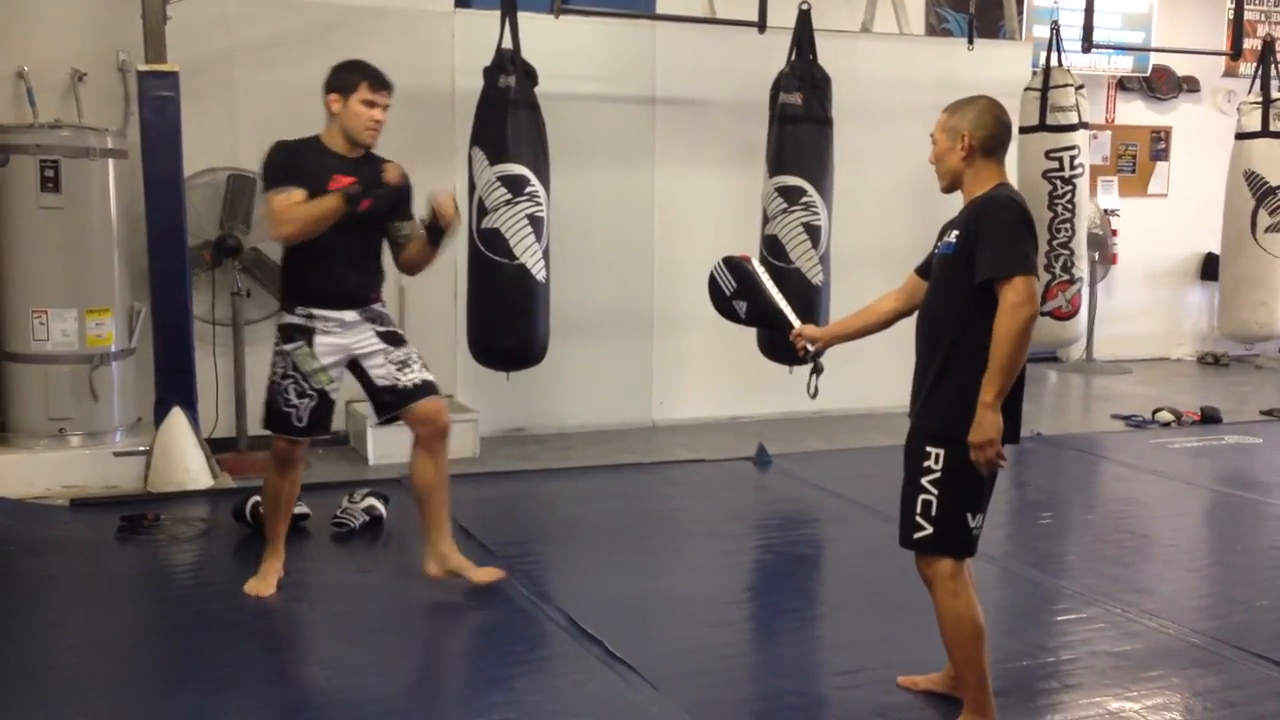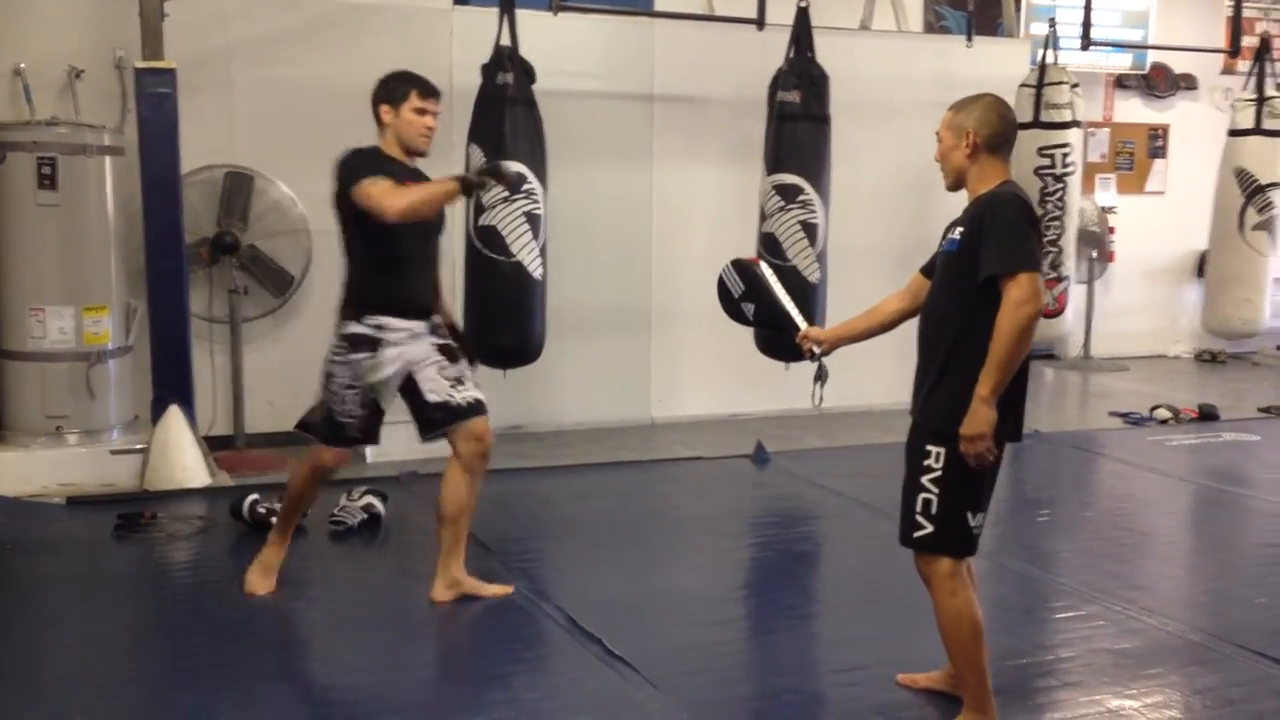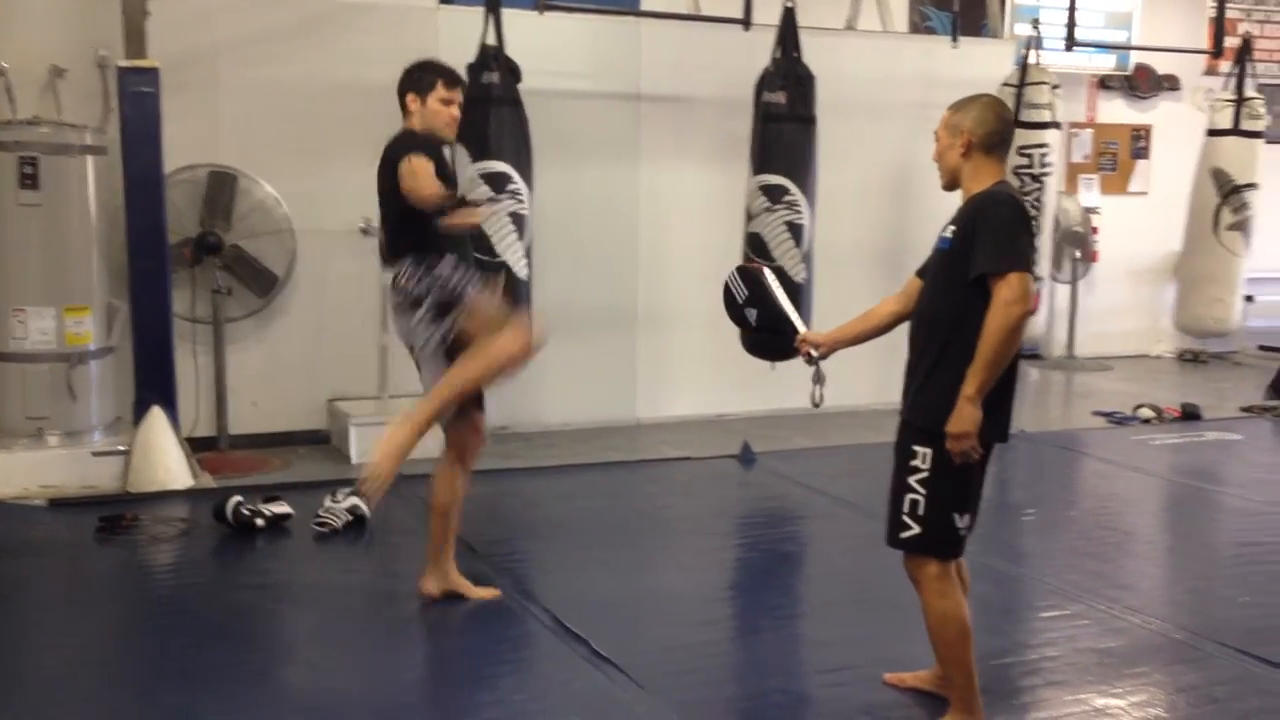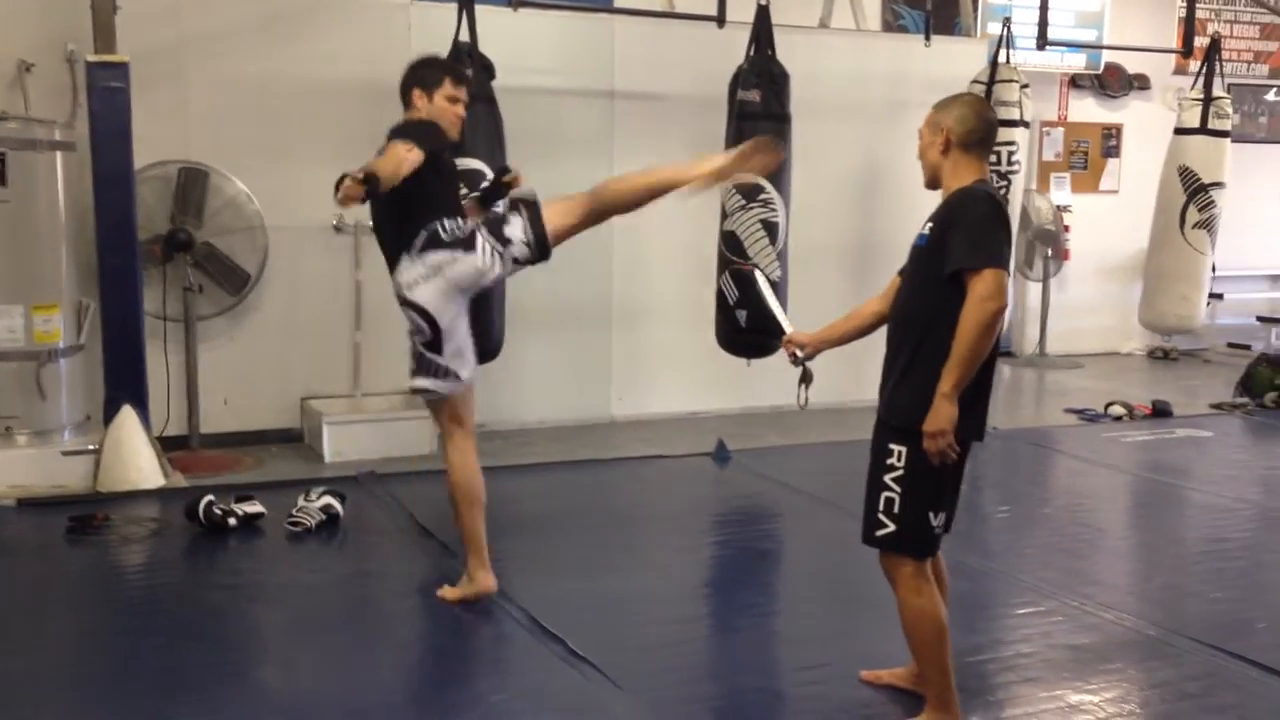
dt=0.2s
person 1, frame 1
left shoulder: (999, 211)
right shoulder: (965, 219)
left elbow: (1020, 305)
right elbow: (904, 298)
left wrist: (990, 406)
right wrist: (826, 334)
left hip: (966, 422)
right hip: (942, 416)
left knee: (939, 559)
right knee: (946, 552)
person 1, frame 2
left shoulder: (1004, 208)
right shoulder: (971, 217)
left elbow: (1024, 302)
right elbow: (910, 298)
left wrist: (985, 401)
right wrist: (831, 336)
left hip: (965, 418)
right hip: (942, 413)
left knee: (939, 558)
right knee: (949, 552)
person 1, frame 3
left shoulder: (997, 208)
right shoulder: (969, 215)
left elbow: (1014, 302)
right elbow: (906, 300)
left wrist: (971, 399)
right wrist: (830, 340)
left hip: (954, 418)
right hip: (934, 413)
left knee: (928, 559)
right knee: (941, 552)
person 1, frame 4
left shoulder: (975, 205)
right shoulder: (952, 211)
left elbow: (989, 298)
right elbow: (891, 300)
left wrist: (948, 397)
right wrist: (817, 340)
left hip: (930, 416)
right hip: (913, 410)
left knee: (903, 557)
right knee: (919, 549)
right ankle: (924, 670)
person 2, frame 1
left shoulder: (390, 177)
right shoulder: (290, 157)
left elbow: (410, 261)
right elbow: (286, 228)
left wrist: (435, 232)
right wrist: (355, 192)
left hip: (369, 320)
right hip: (308, 324)
left knee: (433, 420)
right knee: (288, 448)
left ankle: (442, 552)
right ankle: (273, 559)
person 2, frame 2
left shoulder: (424, 183)
right shoulder: (359, 165)
right elbow: (396, 209)
left wrist: (446, 318)
right wrist: (468, 182)
left hip: (424, 332)
right hip: (371, 334)
left knee: (476, 441)
right knee: (329, 456)
left ankle: (450, 574)
right ankle: (274, 549)
person 2, frame 3
left shoulder: (426, 154)
right shoulder: (412, 146)
right elbow: (421, 186)
left wrist: (467, 250)
right wrist: (451, 206)
left hip: (444, 310)
right hip: (428, 276)
left knee: (466, 439)
right knee: (515, 338)
left ankle: (440, 571)
right ankle: (407, 425)
person 2, frame 4
right shoulder: (416, 134)
right elbow: (395, 163)
left wrist: (491, 192)
right wrist: (364, 179)
left hip: (417, 283)
right hip: (455, 246)
left knee: (456, 429)
right knee: (591, 201)
left ankle: (477, 572)
right ankle: (707, 168)
